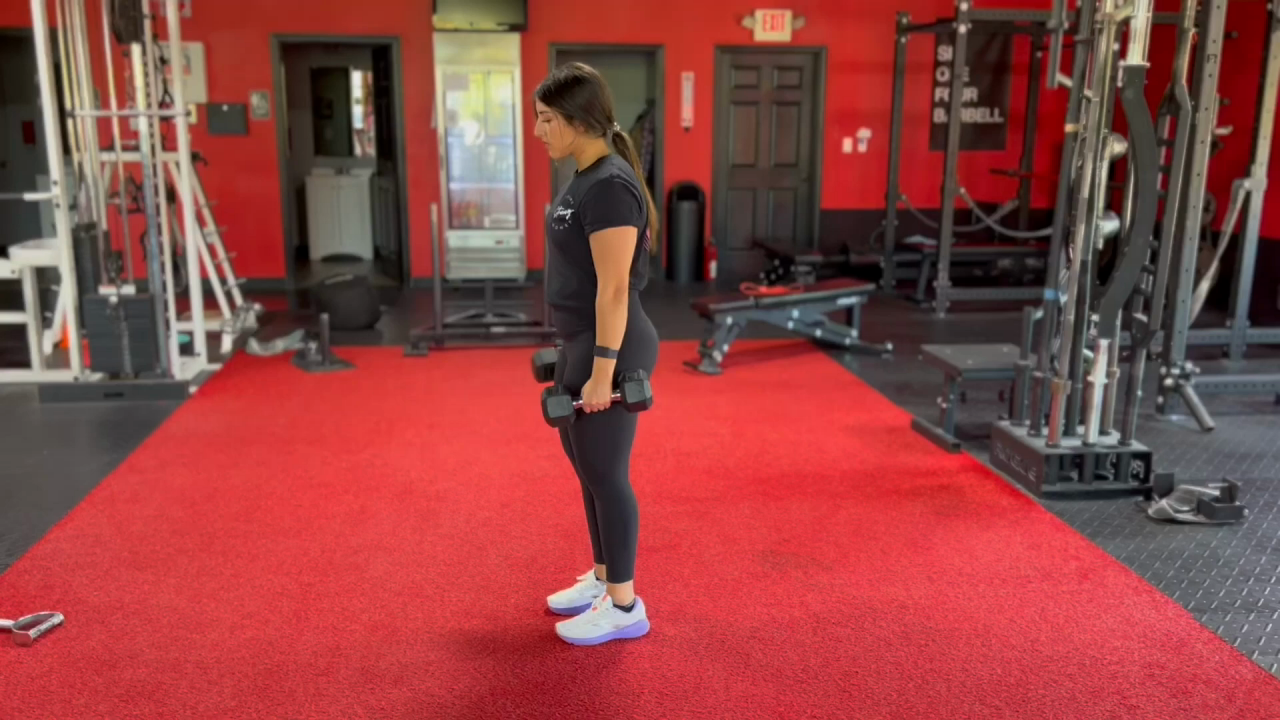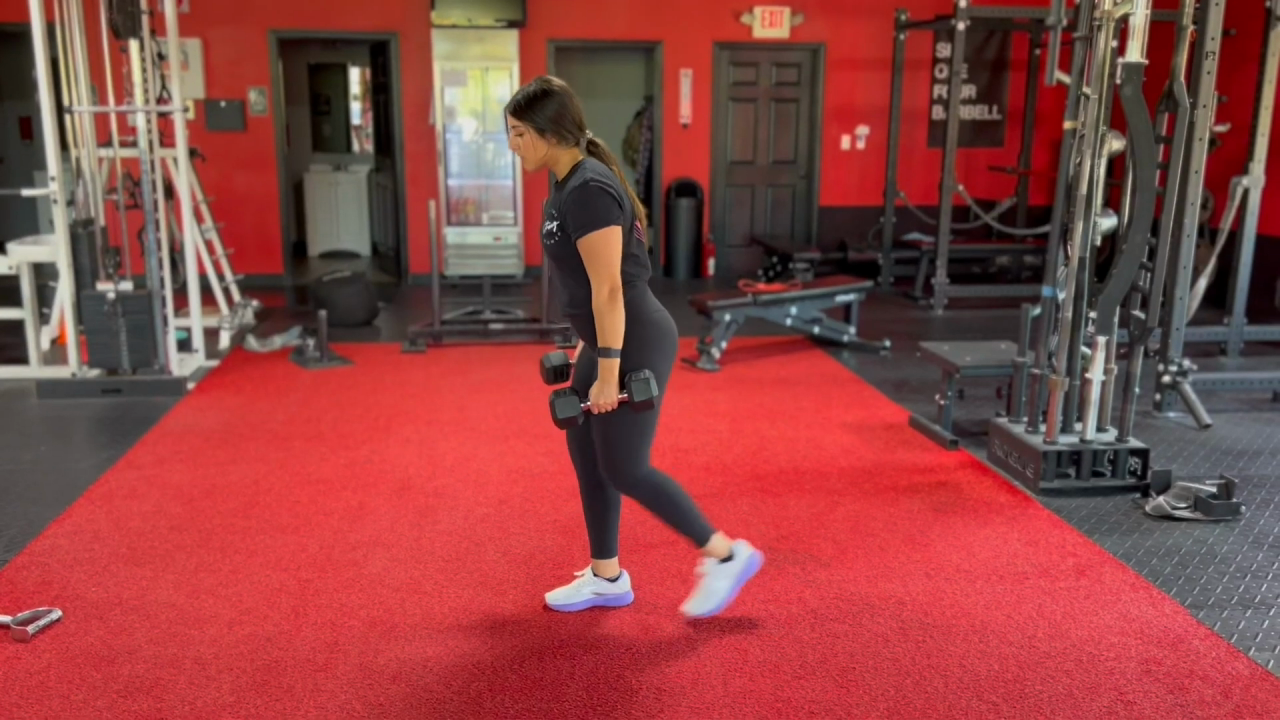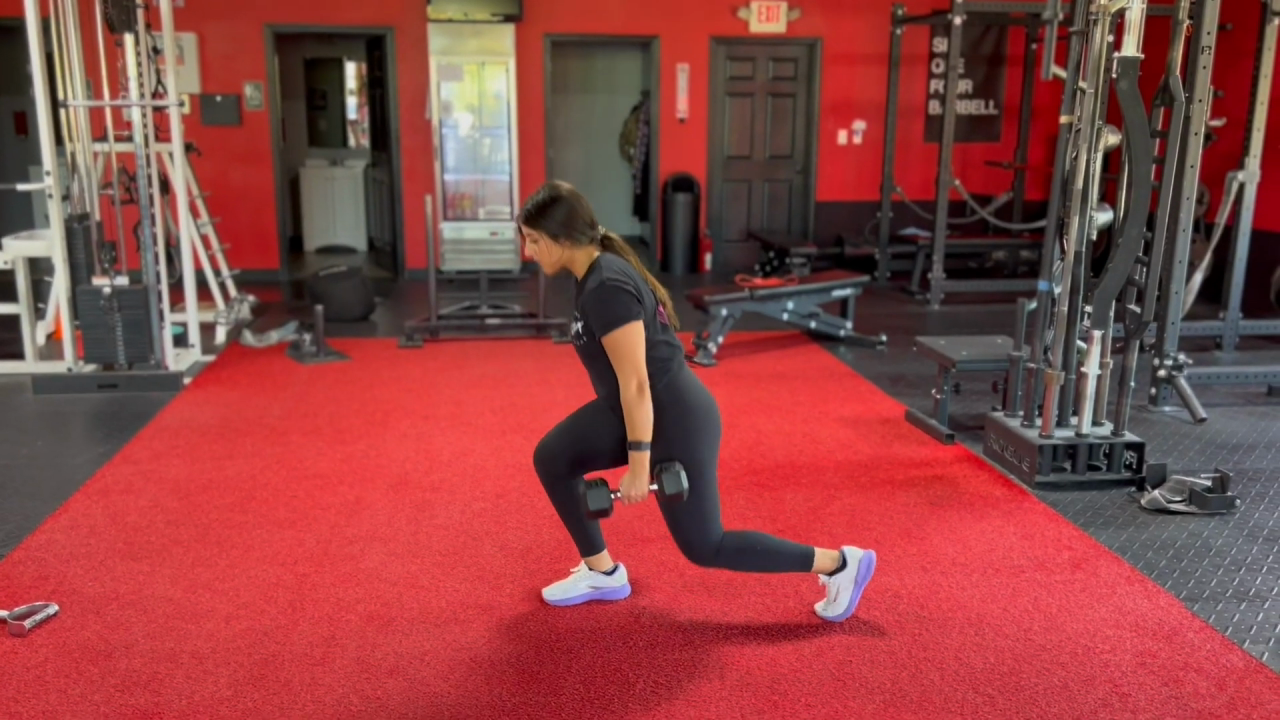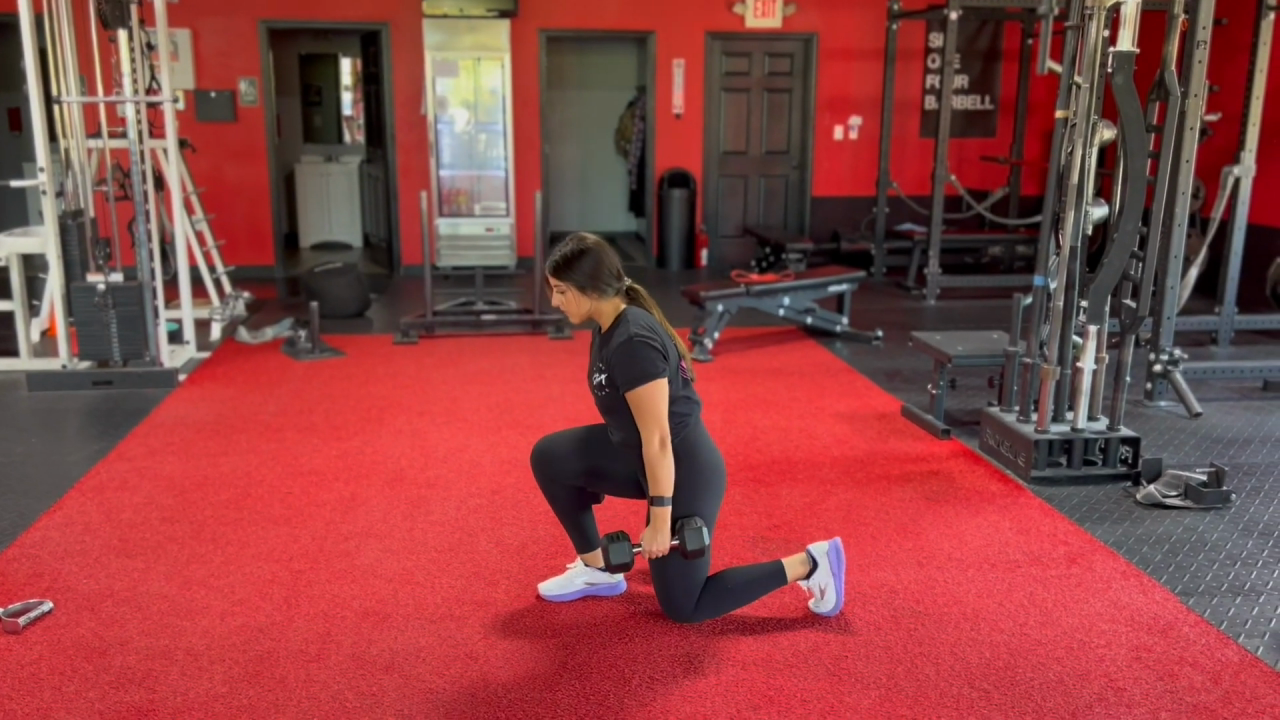
dt=0.5s
person 1, frame 1
left shoulder: (610, 186)
right shoulder: (589, 176)
left elbow: (614, 290)
left wrist: (602, 373)
left hip: (609, 347)
right hip: (584, 343)
left knee: (605, 472)
right knee: (585, 464)
left ankle: (625, 607)
right ankle: (605, 577)
person 1, frame 2
left shoulder: (587, 190)
right shoulder: (570, 184)
left elbow: (609, 289)
left wrist: (608, 372)
right wrist: (593, 353)
left hip: (636, 342)
right hip: (609, 339)
left knee: (624, 467)
right knee: (586, 454)
left ankle: (726, 555)
right ankle: (607, 577)
person 1, frame 3
left shoulder: (607, 289)
right shoulder: (595, 276)
left elbow: (635, 382)
left wrist: (638, 462)
right wrist: (621, 438)
left hip: (676, 419)
right hip: (647, 411)
left knee: (702, 545)
right knee: (552, 458)
left ankle: (840, 563)
right ankle: (602, 572)
person 1, frame 4
left shoulder: (633, 343)
right shoulder: (612, 326)
left elbow: (658, 439)
left wrist: (659, 519)
right wrist: (599, 472)
left hip: (684, 471)
right hip: (646, 457)
left knee: (683, 607)
right knee: (549, 458)
left ankle: (810, 563)
right ankle: (597, 568)
